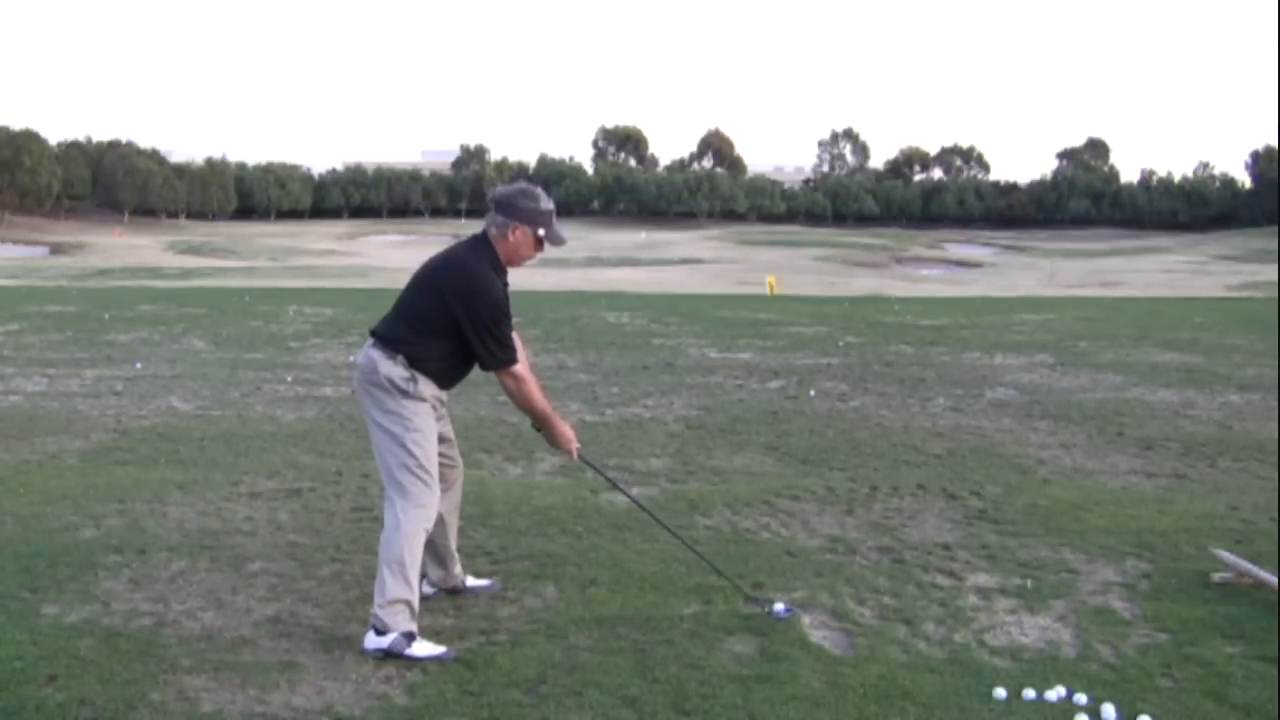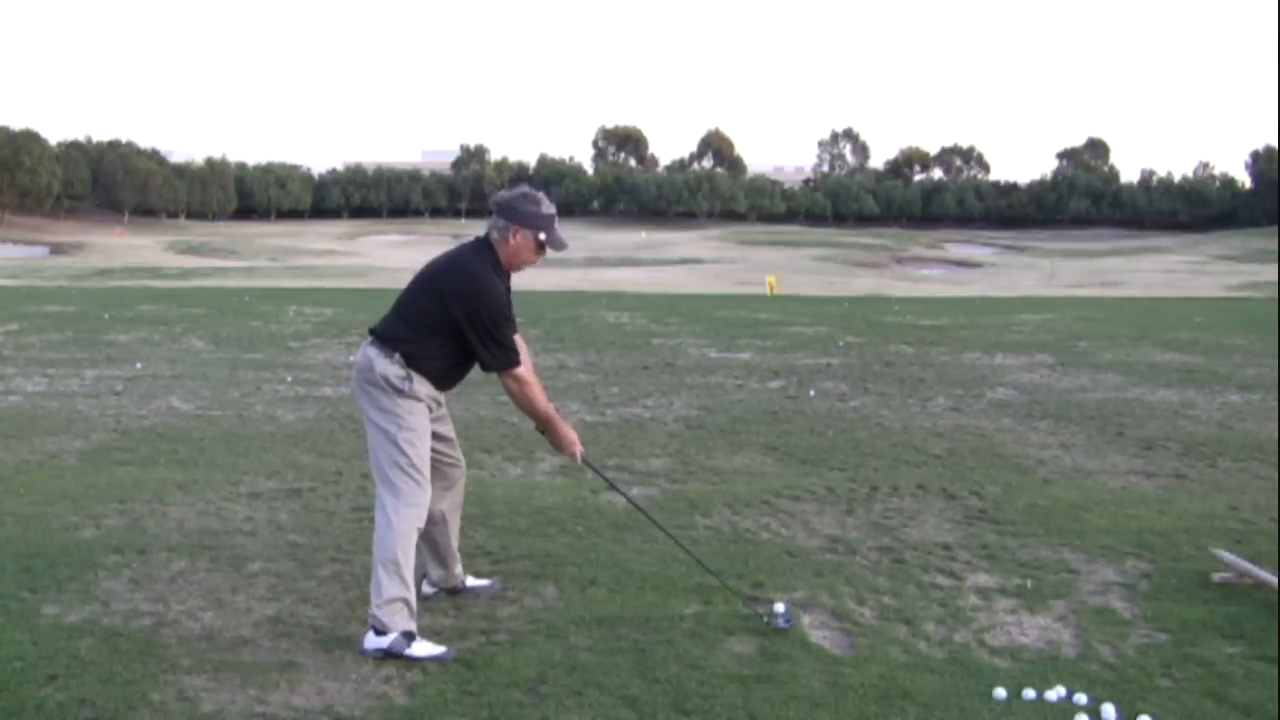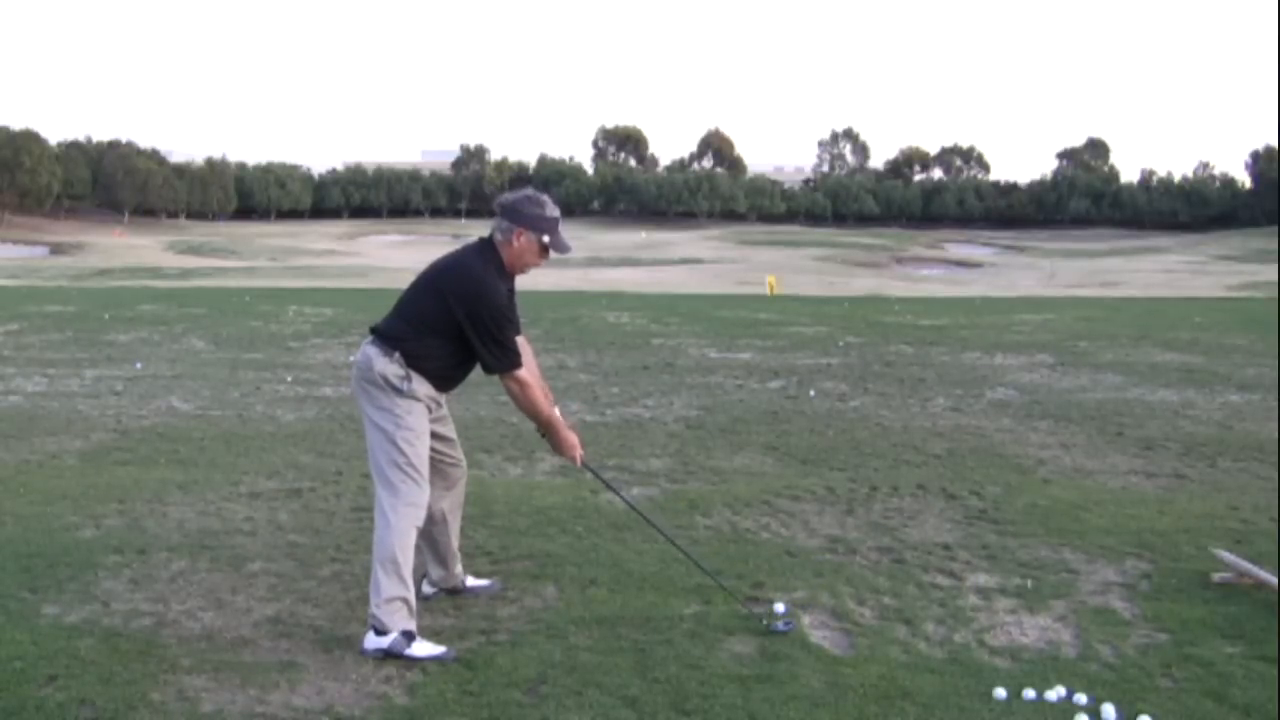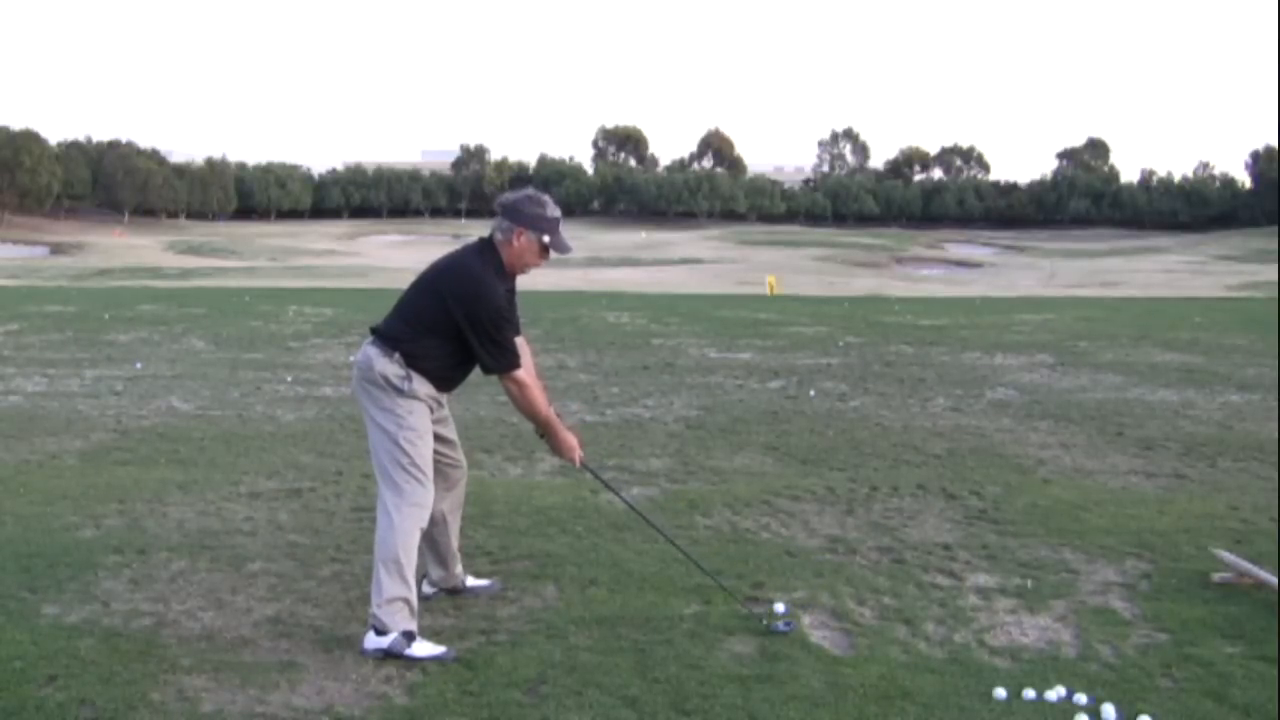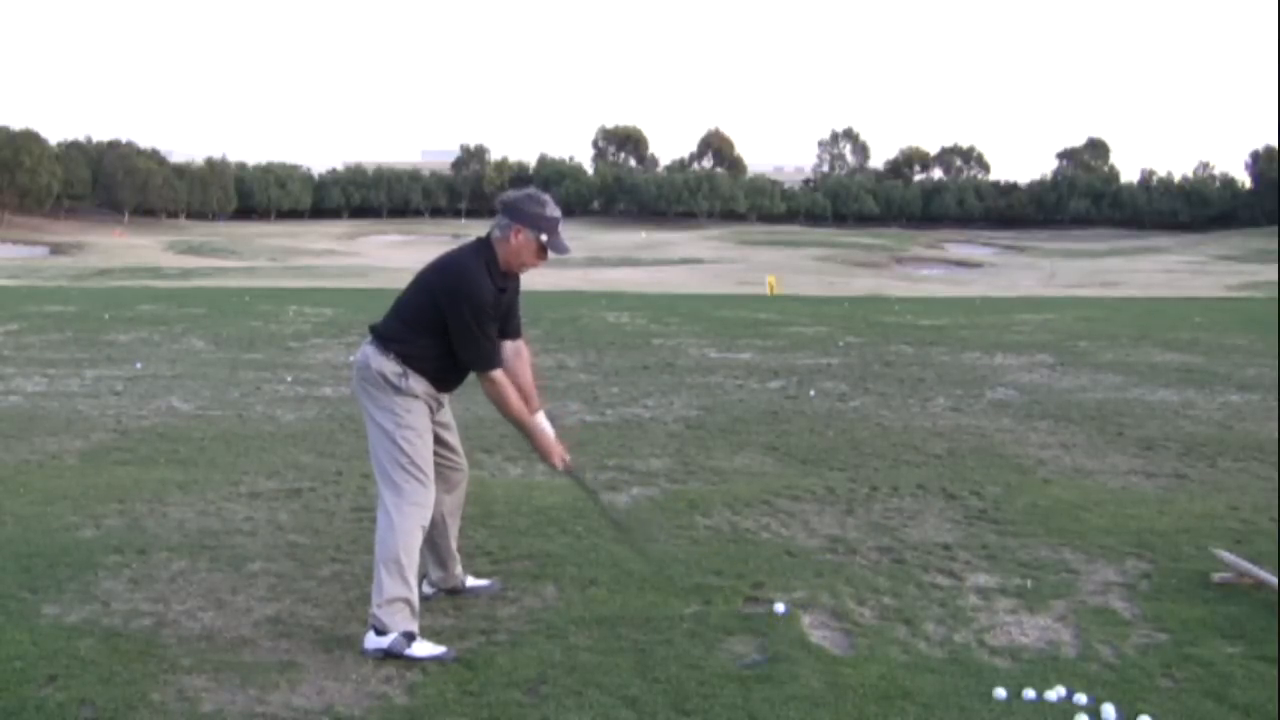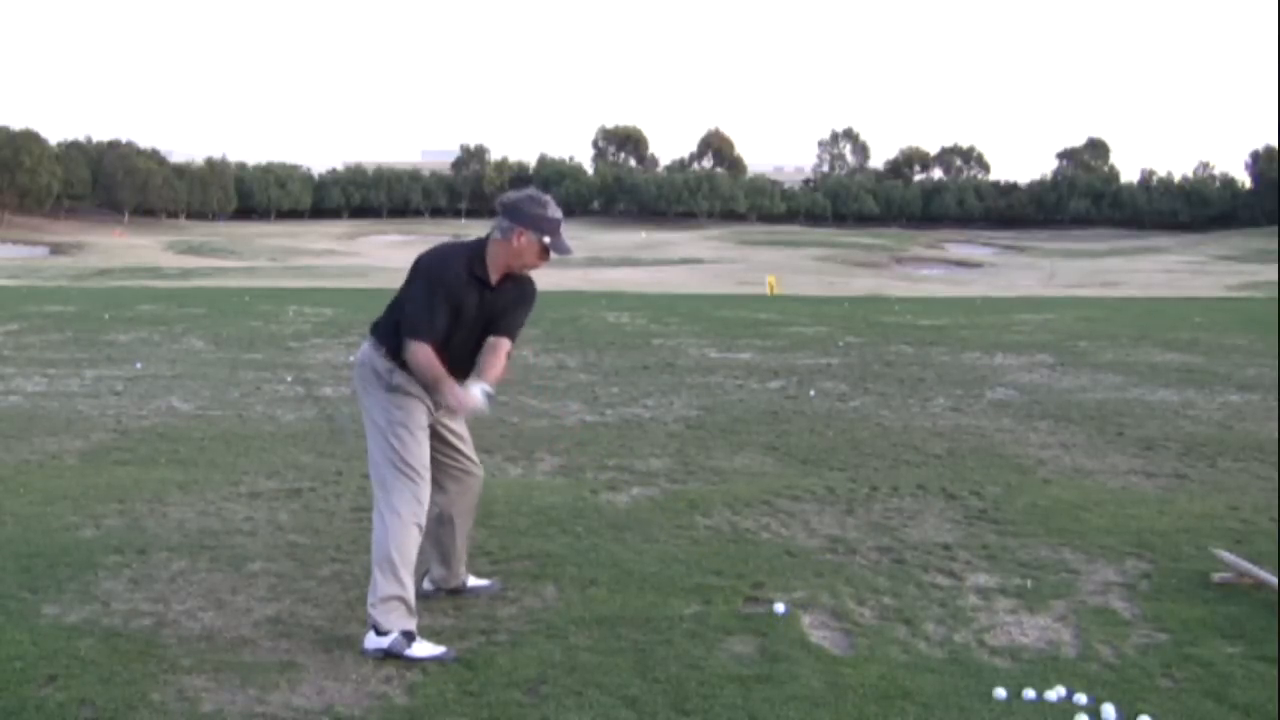
dt=0.3s
person 1, frame 1
left shoulder: (481, 262)
right shoulder: (476, 279)
left elbow: (512, 344)
right elbow: (509, 373)
left wrist: (544, 410)
right wrist: (552, 424)
left hip: (413, 378)
right hip: (397, 380)
left knee: (445, 474)
right knee: (416, 497)
left ankle: (442, 576)
right ankle: (390, 629)
person 1, frame 2
left shoulder: (486, 267)
right shoulder: (476, 281)
left elbow: (515, 344)
right elbow: (512, 375)
left wrist: (548, 412)
right wrist: (555, 427)
left hip: (414, 379)
right hip: (394, 379)
left knee: (447, 474)
right knee: (408, 496)
left ankle: (443, 575)
right ankle: (388, 629)
person 1, frame 3
left shoulder: (491, 269)
right shoulder: (478, 283)
left elbow: (519, 346)
right elbow: (514, 377)
left wrist: (554, 411)
right wrist: (555, 432)
left hip: (417, 379)
right hip: (393, 378)
left knee: (448, 474)
right knee: (406, 496)
left ankle: (443, 575)
right ankle: (388, 629)
person 1, frame 4
left shoulder: (494, 270)
right shoulder: (478, 283)
left elbow: (518, 347)
right elbow: (512, 377)
left wrist: (551, 416)
right wrist: (554, 432)
left hip: (418, 379)
right hip: (394, 378)
left knee: (448, 474)
right knee: (410, 496)
left ankle: (443, 575)
right ankle: (388, 628)
person 1, frame 5
left shoulder: (502, 275)
right shoulder: (469, 280)
left elbow: (514, 351)
right elbow: (491, 375)
left wrist: (541, 420)
right wrist: (536, 437)
left hip: (422, 381)
right hip: (393, 377)
left knee: (449, 475)
right knee: (410, 497)
left ankle: (443, 576)
right ankle: (389, 628)
person 1, frame 6
left shoulder: (521, 290)
right shoulder: (443, 265)
left elbow: (498, 347)
right elbow: (417, 348)
left wrist: (479, 390)
right wrist: (450, 389)
left hip: (441, 386)
right hip: (392, 377)
left knee: (462, 479)
right knee: (407, 497)
left ankle: (445, 576)
right ankle: (388, 628)
